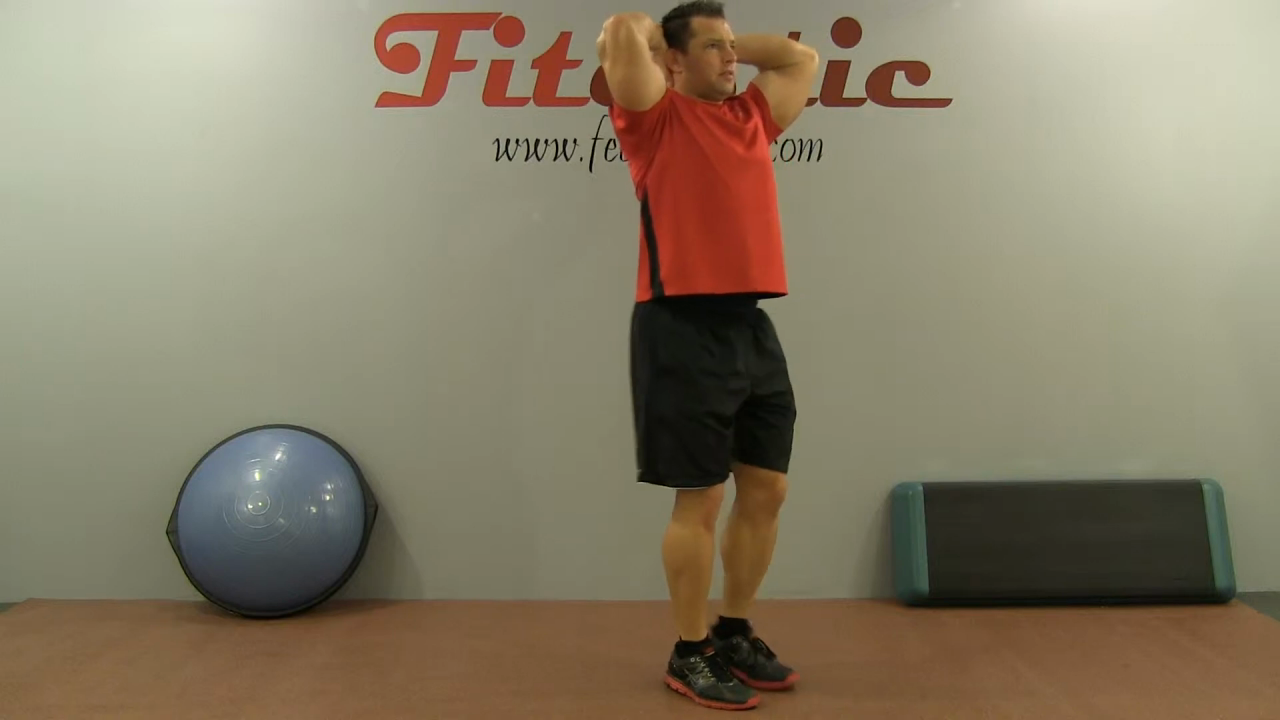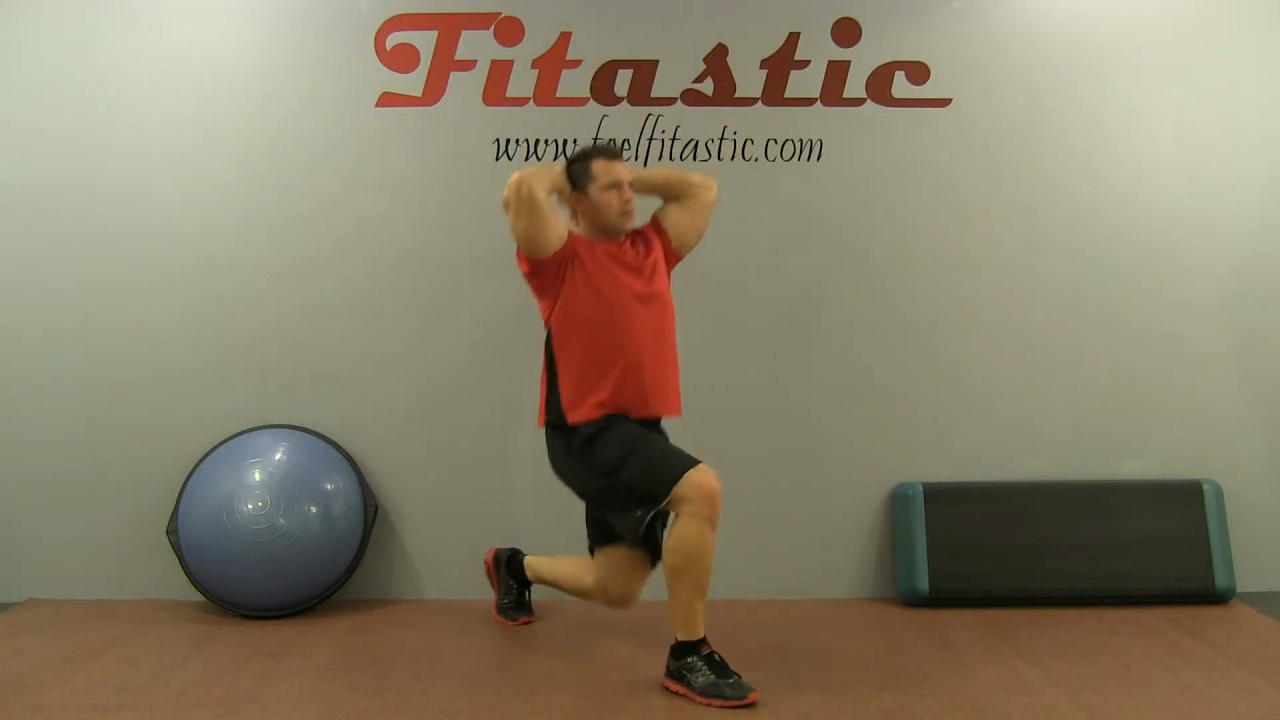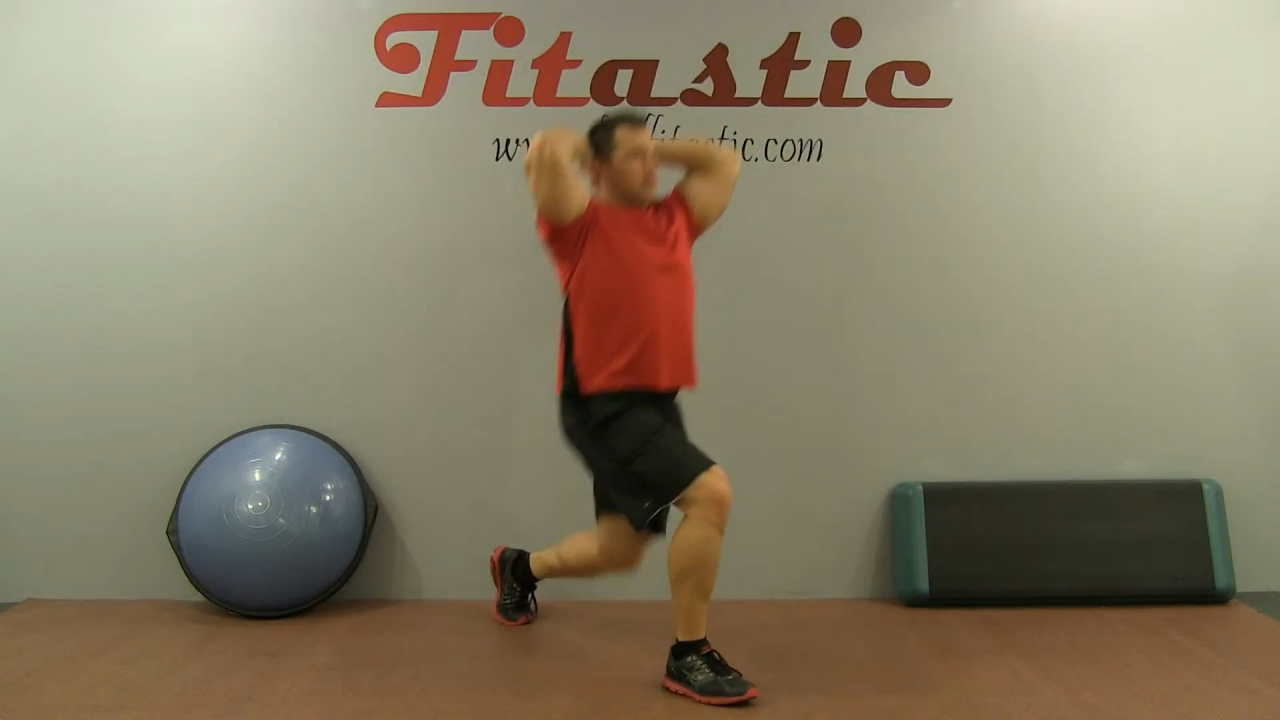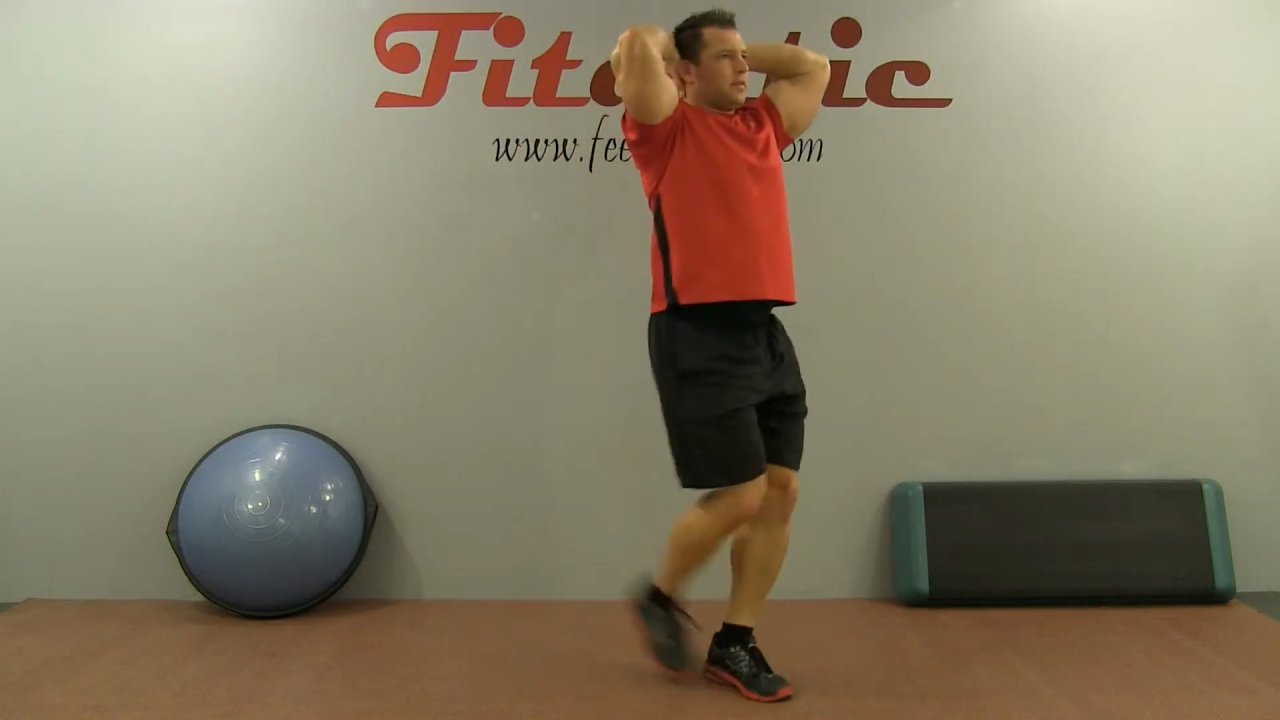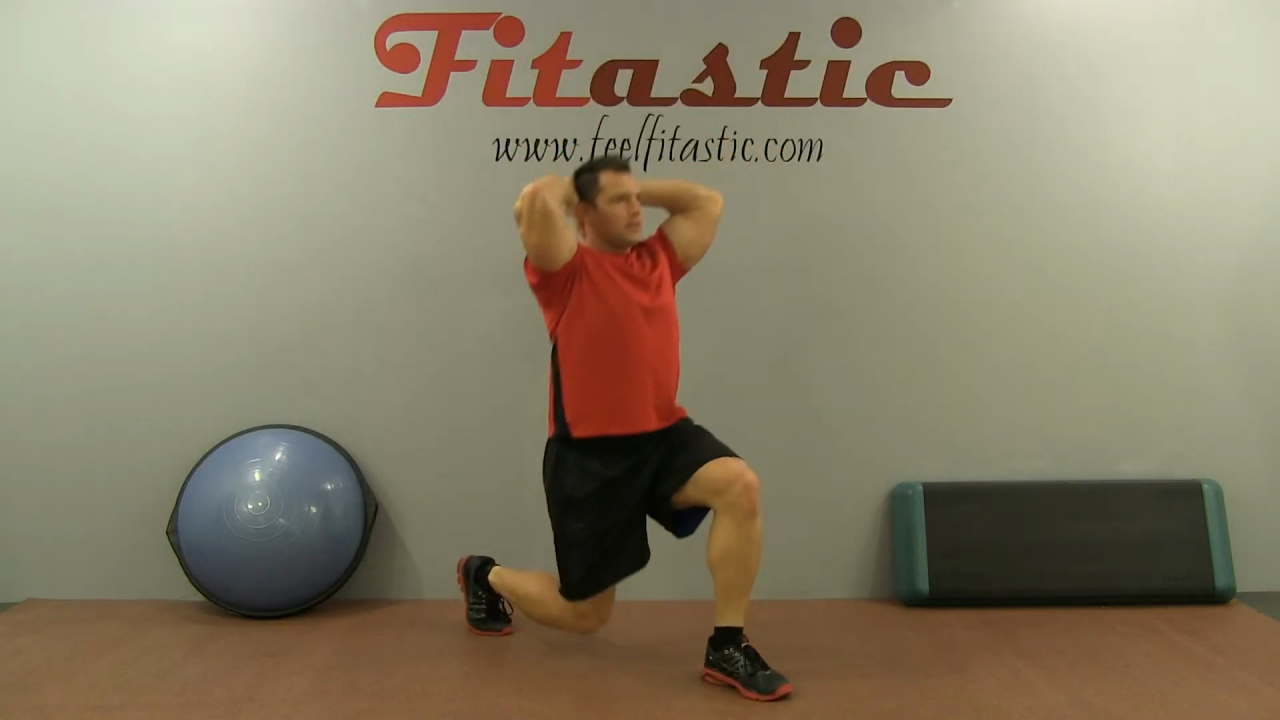
dt=1s
person 1, frame 1
left shoulder: (752, 116)
right shoulder: (657, 118)
left elbow: (802, 58)
left hip: (750, 325)
right hip: (682, 328)
left knee: (766, 493)
right knee: (701, 498)
left ankle: (734, 636)
right ankle: (690, 655)
person 1, frame 2
left shoulder: (652, 248)
right shoulder: (561, 258)
left elbow: (702, 188)
right elbow: (523, 190)
left wrist: (632, 176)
right wrist: (561, 176)
left hip: (642, 426)
right hip: (587, 430)
left knee: (617, 589)
right knee: (701, 490)
left ankle: (516, 567)
right ankle: (688, 655)
person 1, frame 3
left shoulder: (674, 219)
right shoulder: (583, 225)
left elbow: (725, 162)
right elbow: (546, 153)
left wrist: (656, 147)
right wrist: (584, 143)
left hip: (659, 403)
right hip: (604, 407)
left knee: (619, 548)
right knee: (711, 493)
left ankle: (520, 567)
right ankle: (688, 654)
person 1, frame 4
left shoulder: (762, 125)
right shoulder: (667, 129)
left elbow: (812, 66)
right elbow: (634, 49)
left wrist: (741, 51)
right wrist: (663, 43)
left hip: (764, 333)
right hip: (697, 336)
left knee: (779, 495)
right knee: (739, 496)
left ankle: (735, 643)
right ankle: (660, 597)
person 1, frame 5
left shoulder: (658, 260)
right shoulder: (567, 269)
left elbow: (707, 202)
right elbow: (535, 202)
left wrist: (637, 189)
right wrist: (568, 187)
left hip: (663, 435)
right hip: (590, 453)
left knee: (740, 487)
right knee: (583, 614)
left ankle: (727, 648)
right ankle: (484, 576)
